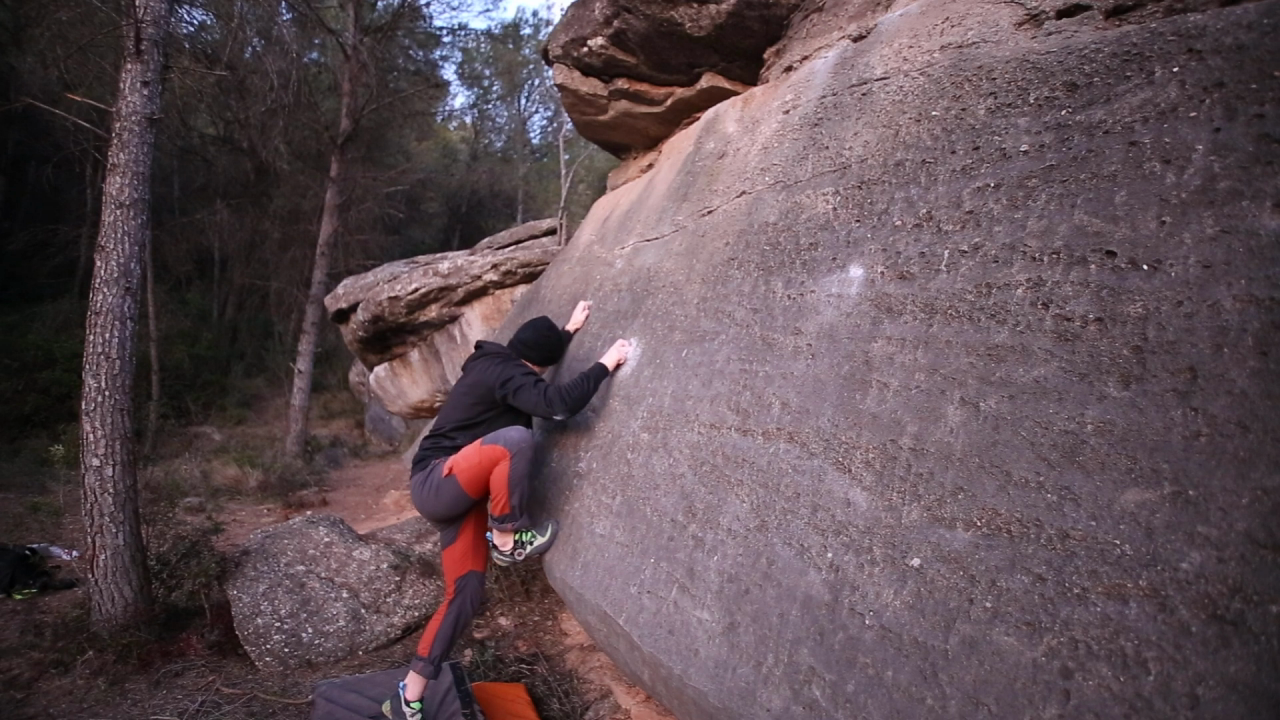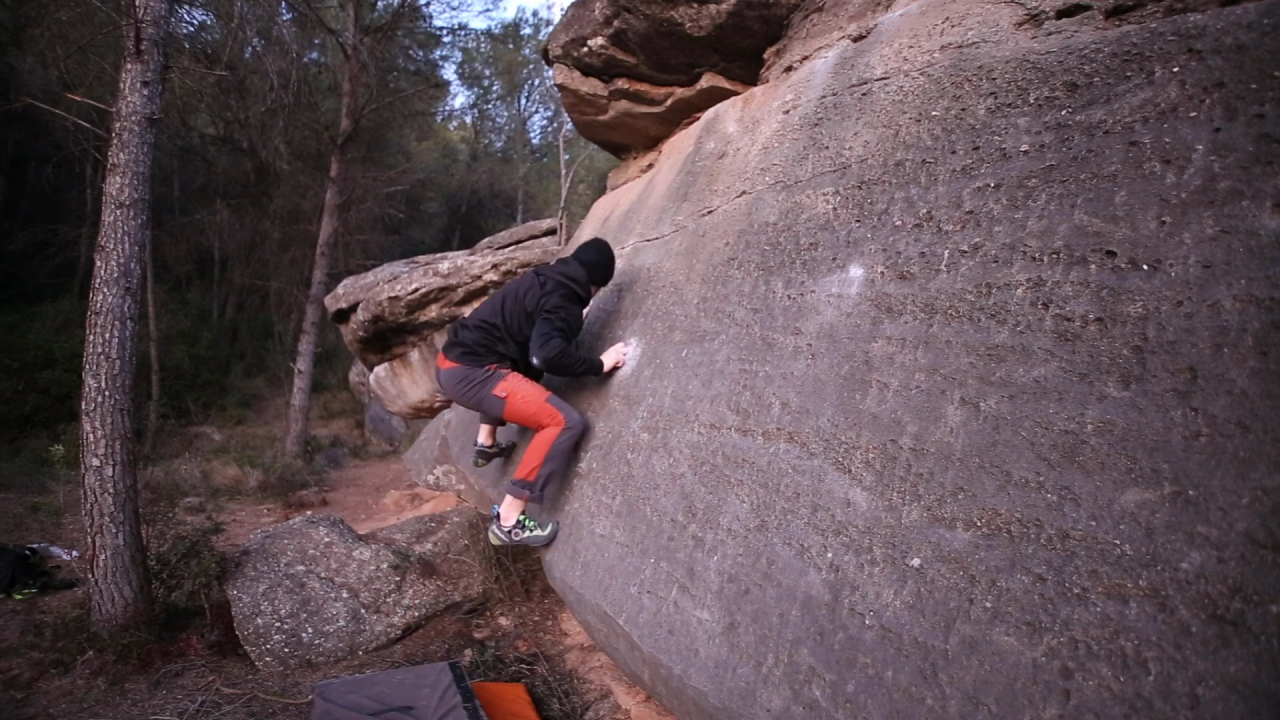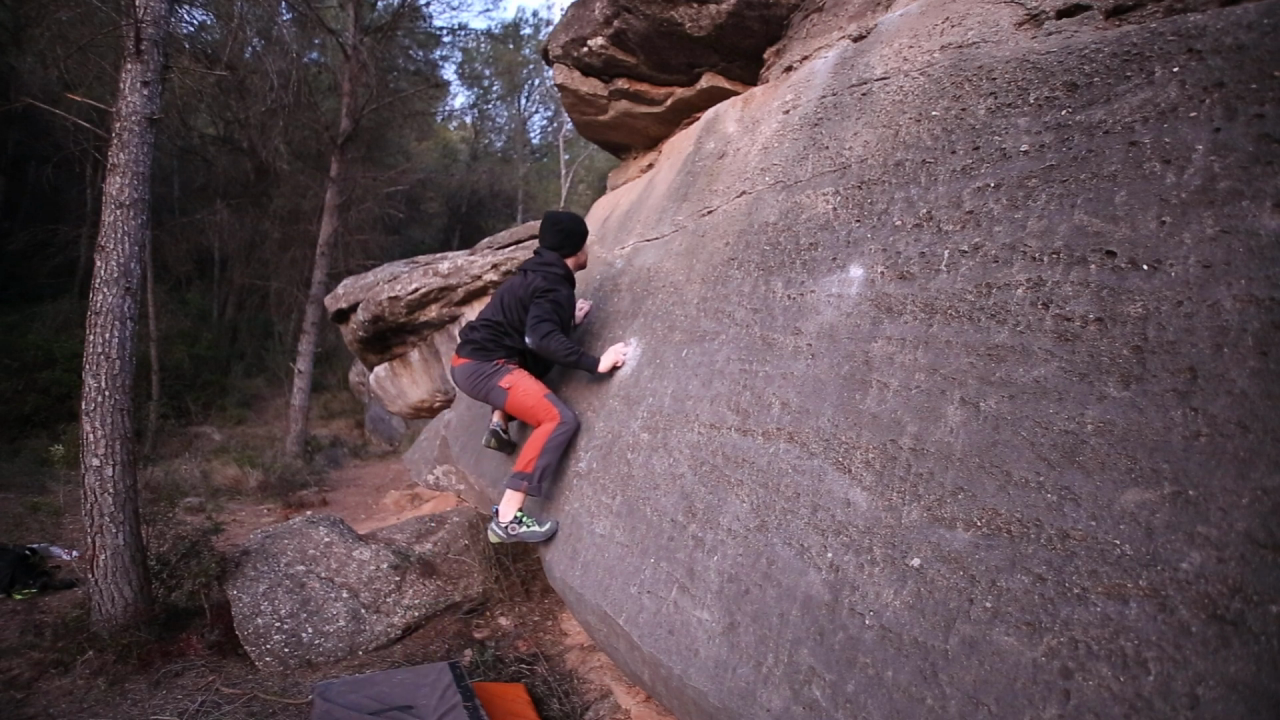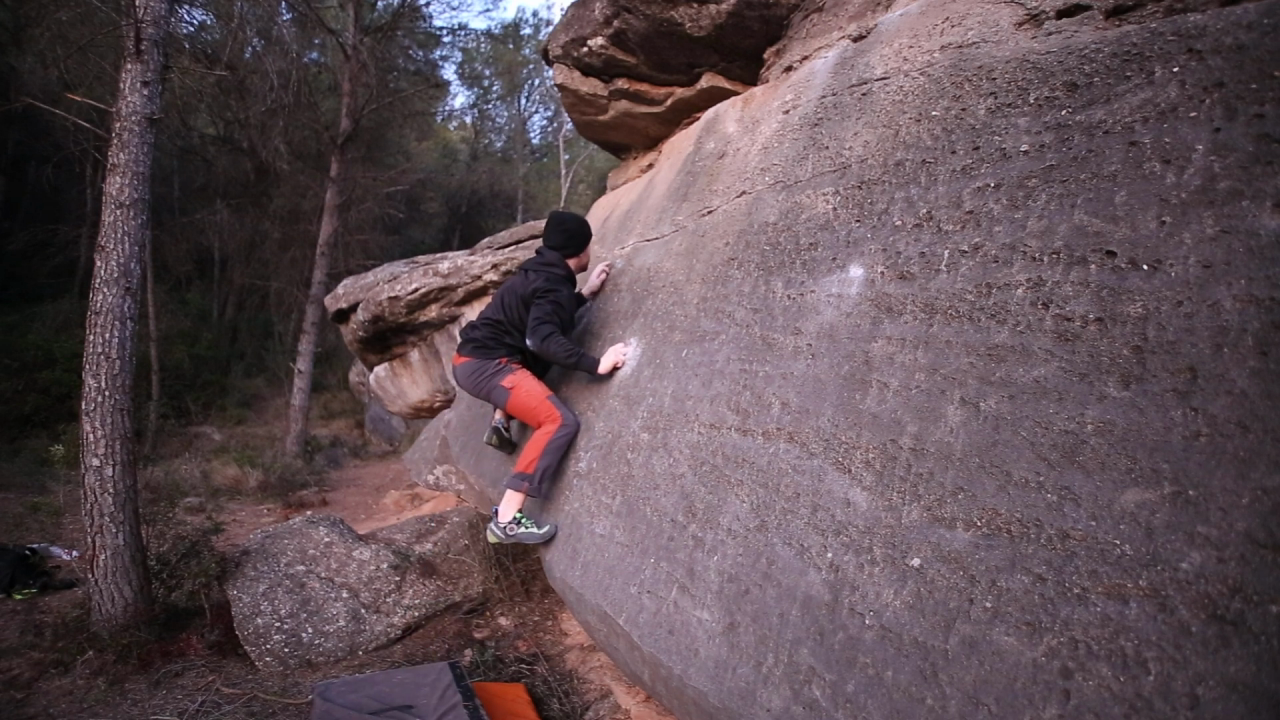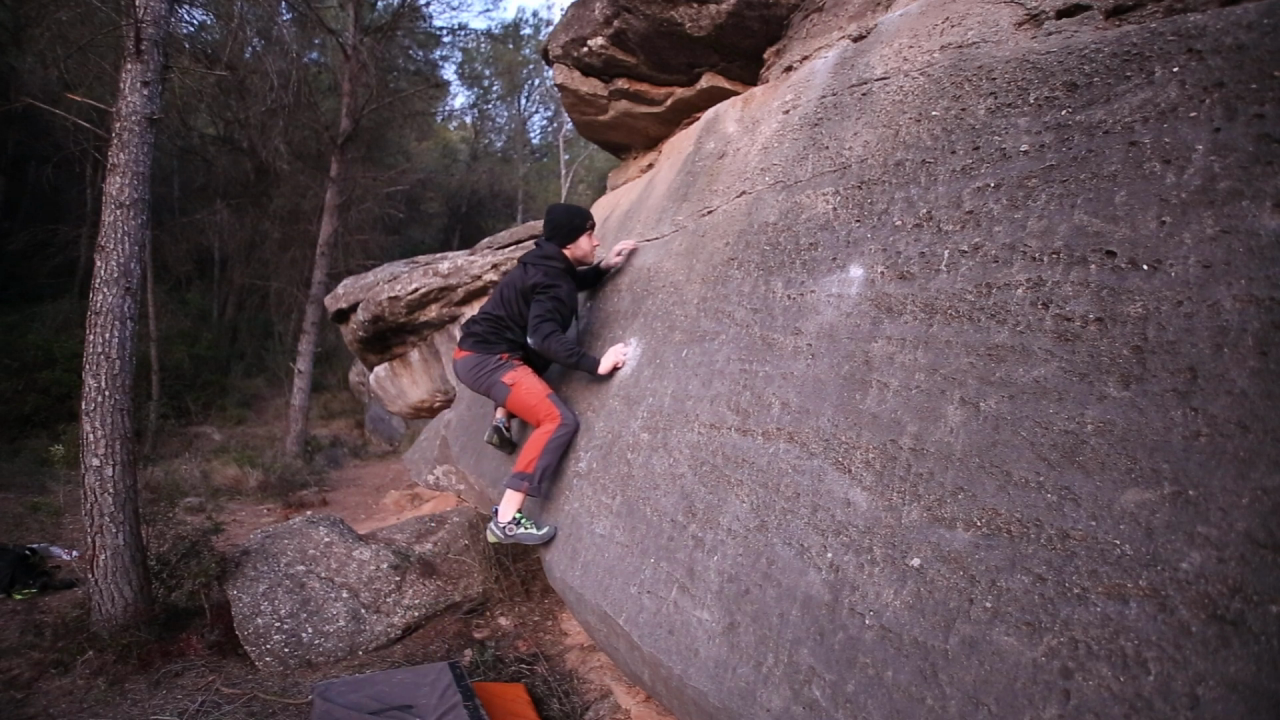
dt=1s
person 1, frame 1
left shoulder: (495, 364)
right shoulder: (507, 374)
left elbow: (533, 351)
right elbow: (557, 403)
left wrist: (569, 331)
right wrist: (605, 365)
left hip: (452, 490)
right hip: (437, 482)
left knee: (465, 594)
right knee: (515, 439)
right ankle: (507, 541)
person 1, frame 2
left shoulder: (541, 281)
right shoulder: (563, 305)
right elbow: (546, 355)
left wrist: (569, 323)
right wrist: (599, 364)
left hip: (452, 363)
right hip: (471, 374)
right knee: (565, 422)
left ankle: (486, 443)
right ankle: (508, 521)
person 1, frame 3
left shoulder: (536, 274)
right shoulder: (554, 288)
right elbow: (541, 339)
left wrist: (568, 320)
right wrist: (596, 363)
left hip: (469, 361)
right hip: (485, 368)
left knee: (525, 363)
right knee: (559, 420)
left ankle: (499, 426)
right ankle: (507, 518)
person 1, frame 4
left shoulder: (539, 273)
right shoulder: (553, 287)
right elbow: (542, 340)
left wrist: (585, 294)
right wrist: (596, 364)
left hip: (472, 360)
right hip: (486, 366)
left knee: (527, 363)
right knee: (560, 422)
left ankle: (500, 424)
right ankle: (506, 519)
person 1, frame 5
left shoulder: (547, 264)
right shoulder: (551, 281)
left elbow: (574, 283)
right elbow: (543, 337)
left wrist: (604, 267)
right wrist: (596, 364)
left hip: (475, 354)
right hip: (487, 360)
left knee: (531, 361)
right knee: (558, 421)
left ankle: (501, 422)
right ankle: (506, 519)
